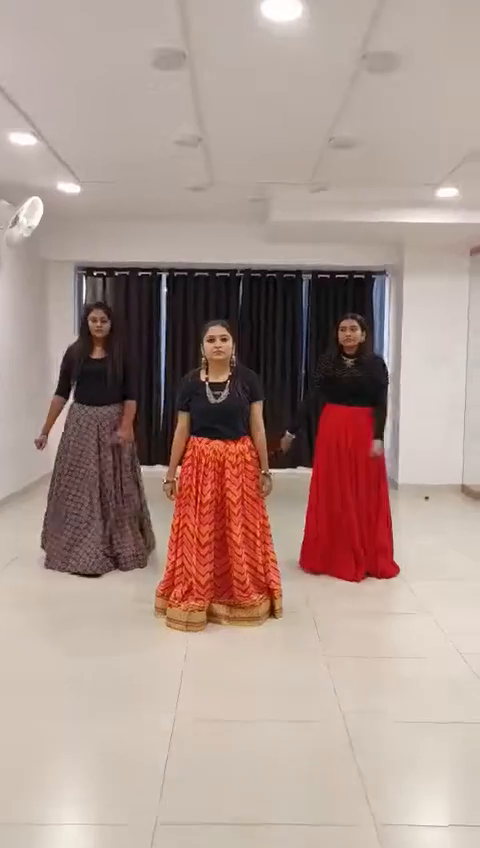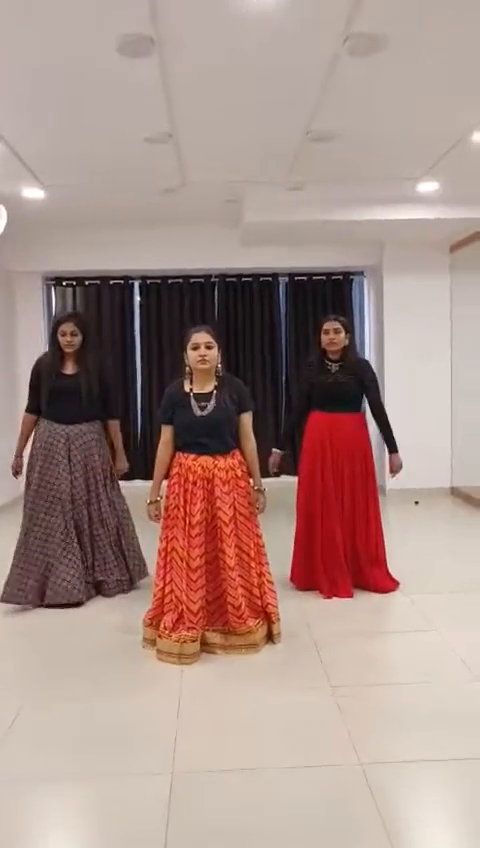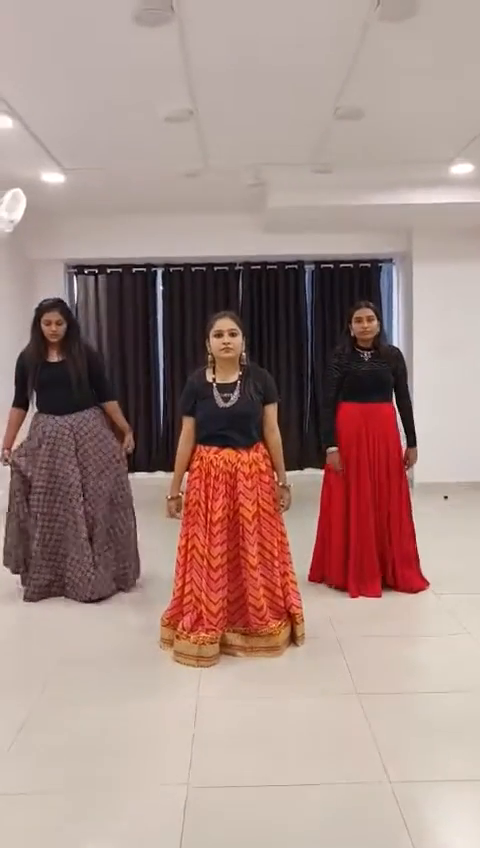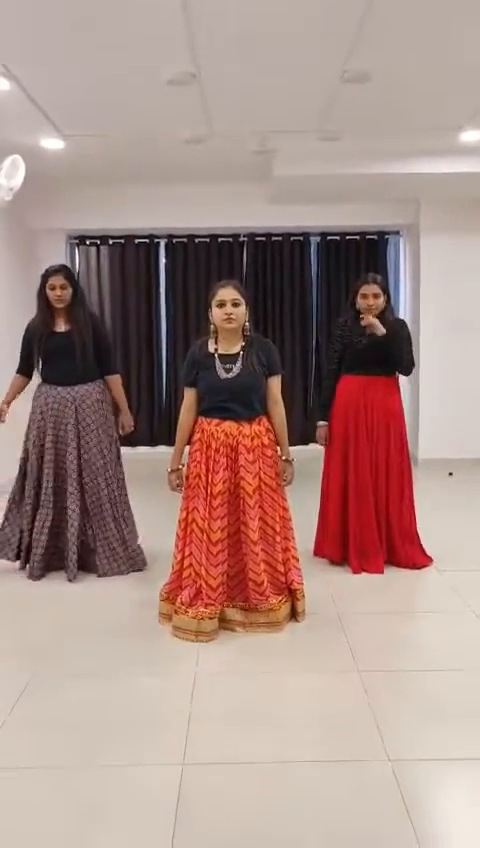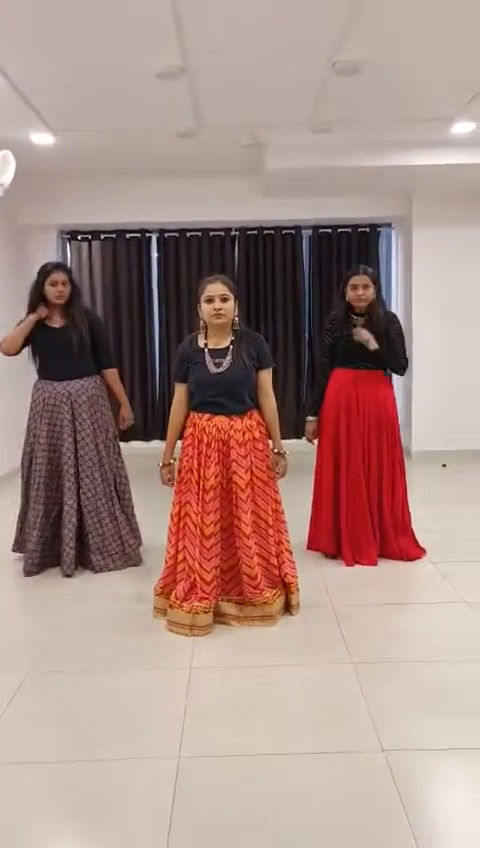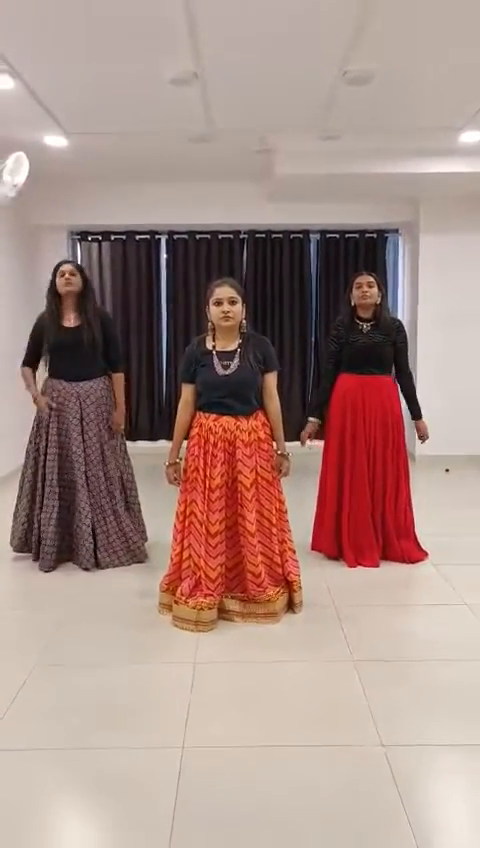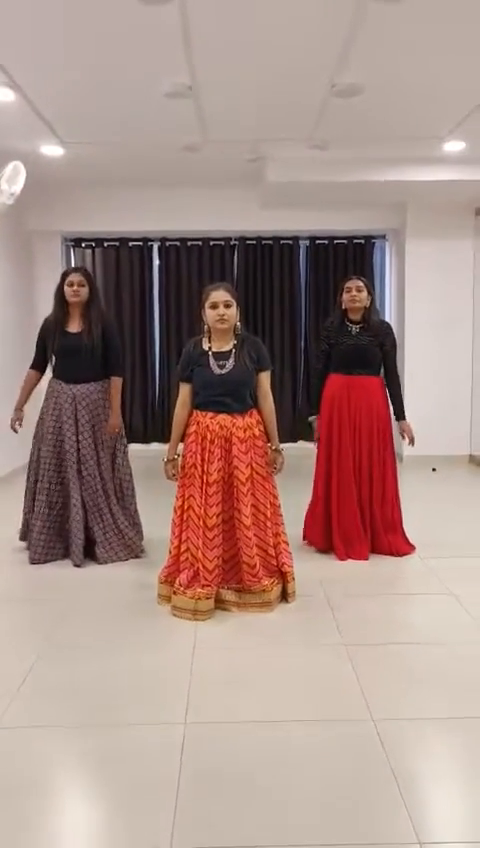
dt=0.7s
person 1, frame 1
left shoulder: (247, 379)
right shoulder: (191, 382)
left elbow: (257, 427)
right elbow: (182, 430)
left wrist: (265, 470)
right wrist: (170, 474)
left hip: (240, 463)
right hip: (200, 464)
left knee: (240, 531)
right knee: (199, 532)
left ankle: (241, 595)
right ankle: (195, 596)
person 1, frame 2
left shoulder: (235, 389)
right shoulder: (174, 393)
left elbow: (247, 438)
right elbow: (166, 445)
left wrist: (257, 485)
right wrist: (154, 494)
left hip: (229, 480)
right hip: (187, 481)
left knee: (232, 552)
right knee: (188, 554)
left ankle: (236, 621)
right ankle: (186, 625)
person 1, frame 3
left shoulder: (260, 379)
right shoulder: (196, 383)
left elbow: (271, 431)
right elbow: (186, 437)
left wrist: (282, 481)
right wrist: (174, 488)
left hip: (253, 474)
right hip: (208, 476)
left knee: (255, 551)
right knee: (209, 553)
left ankle: (257, 622)
right ankle: (206, 626)
person 1, frame 4
left shoulder: (263, 349)
right shoulder: (198, 354)
left elbow: (275, 403)
right elbow: (188, 409)
left wrist: (285, 454)
right wrist: (175, 461)
left hip: (255, 448)
right hip: (210, 448)
left knee: (256, 525)
right knee: (210, 527)
left ankle: (260, 598)
right ankle: (206, 602)
person 1, frame 5
left shoulder: (253, 343)
right shoulder: (188, 349)
left elbow: (266, 397)
right elbow: (179, 404)
left wrist: (278, 447)
right wrist: (166, 456)
left hip: (247, 441)
right hip: (202, 443)
left knee: (249, 519)
right knee: (202, 521)
left ankle: (252, 591)
right ankle: (200, 594)
person 1, frame 6
left shoulder: (260, 347)
right shoulder: (196, 351)
left elbow: (271, 400)
right elbow: (186, 405)
left wrist: (281, 449)
right wrist: (173, 456)
left hip: (252, 442)
right hip: (208, 443)
left knee: (253, 519)
right knee: (207, 520)
left ankle: (256, 590)
right ankle: (203, 592)
person 1, frame 7
left shoulder: (253, 347)
right shoulder: (193, 351)
left elbow: (265, 397)
right elbow: (183, 403)
left wrist: (275, 444)
right wrist: (171, 452)
left hip: (247, 438)
right hip: (204, 439)
left knee: (249, 512)
right knee: (204, 513)
left ankle: (250, 580)
right ankle: (201, 582)
person 2, frame 1
left shoulder: (120, 354)
right shoulder: (74, 352)
left elbow: (130, 395)
right elbow: (61, 392)
left wrist: (125, 426)
right wrist: (46, 429)
left hip: (112, 423)
right hip: (81, 423)
left knee: (114, 488)
right knee: (77, 488)
left ankle: (117, 548)
right ankle: (74, 551)
person 2, frame 2
left shoulder: (95, 368)
right shoulder: (43, 367)
left elbow: (110, 412)
right elbow: (32, 410)
left wrist: (120, 453)
left hip: (88, 444)
right hip: (50, 444)
left knee: (92, 511)
right knee: (47, 516)
left ankle: (101, 575)
right ankle: (44, 582)
person 2, frame 3
left shoulder: (84, 353)
right shoulder: (28, 358)
left elbow: (105, 395)
left wrist: (126, 430)
left hip: (87, 433)
right hip: (47, 437)
left knee: (94, 505)
right knee: (49, 509)
left ankle: (94, 576)
right ankle: (49, 577)
person 2, frame 4
left shoulder: (90, 323)
right shoulder: (36, 328)
left elbow: (109, 369)
left wrist: (124, 409)
left hip: (90, 405)
right hip: (51, 407)
left knee: (94, 479)
right knee: (50, 481)
left ankle: (101, 551)
right ankle: (49, 551)
person 2, frame 5
left shoulder: (86, 318)
right shoulder: (34, 325)
left elbow: (106, 363)
left wrist: (123, 403)
right wrist: (34, 317)
left hip: (87, 400)
right hip: (49, 403)
left knee: (92, 473)
right knee: (49, 474)
left ankle: (100, 545)
right ankle: (48, 546)
person 2, frame 6
left shoulder: (99, 319)
right shoulder: (45, 321)
left elbow: (115, 366)
right elbow: (28, 365)
left wrist: (119, 407)
right wrist: (37, 395)
left hip: (96, 400)
right hip: (59, 401)
left knee: (99, 473)
right knee: (56, 474)
left ankle: (107, 541)
right ankle: (55, 542)
person 2, frame 7
left shoulder: (102, 324)
right shoulder: (51, 324)
left elbow: (116, 371)
right elbow: (37, 366)
left wrist: (115, 412)
right wrist: (19, 406)
left hip: (94, 402)
right hip: (59, 402)
left knee: (98, 472)
right knee: (56, 472)
left ankle: (107, 537)
right ankle: (53, 538)
person 3, frame 1
left shoulder: (375, 363)
right shoulder: (327, 362)
left elbow: (380, 403)
right elbow: (312, 399)
left wrist: (378, 438)
right wrist: (292, 431)
left hip: (363, 431)
right hip: (331, 430)
left knee: (367, 496)
right knee: (331, 495)
left ankle: (368, 558)
right ankle: (329, 556)
person 3, frame 2
left shoulder: (360, 367)
right shoulder: (313, 368)
left elbow: (377, 407)
right elbow: (299, 409)
left wrist: (392, 449)
right wrist: (280, 448)
left hip: (352, 440)
right hip: (318, 440)
left knee: (355, 506)
right knee: (320, 507)
left ankle: (365, 572)
right ankle: (323, 572)
person 3, frame 3
left shoulder: (393, 355)
right shoulder: (341, 356)
left elbow: (404, 400)
right elbow: (329, 402)
left wrist: (412, 443)
right wrist: (330, 446)
left hip: (384, 432)
right hip: (348, 432)
left knee: (388, 503)
right knee: (349, 504)
left ankle: (394, 570)
right ankle: (350, 571)
person 3, frame 4
left shoulder: (397, 327)
right shoulder: (344, 328)
left elbow: (407, 367)
right elbow: (331, 374)
left wrist: (382, 333)
right wrist: (323, 418)
left hip: (385, 407)
right hip: (348, 407)
left knee: (388, 477)
right knee: (349, 478)
left ankle: (395, 546)
right ankle: (351, 546)
person 3, frame 5
left shoulder: (388, 320)
right shoulder: (335, 322)
left elbow: (401, 364)
right elbow: (323, 368)
left wrist: (375, 346)
right wrist: (313, 414)
left hip: (377, 400)
right hip: (340, 400)
left knee: (381, 471)
right knee: (341, 471)
left ankle: (388, 538)
right ankle: (344, 539)
person 3, frame 6
left shoulder: (394, 327)
right shoulder: (341, 327)
left elbow: (403, 372)
right elbow: (329, 373)
left wrist: (417, 415)
right wrist: (314, 416)
left hip: (383, 404)
right hip: (347, 403)
left knee: (385, 473)
right knee: (348, 473)
left ankle: (391, 541)
right ankle: (349, 541)
person 3, frame 7
left shoulder: (382, 329)
right shoulder: (331, 329)
left elbow: (392, 374)
right elbow: (321, 372)
left wrist: (401, 417)
right wrist: (317, 413)
left hip: (372, 403)
right hip: (337, 402)
left knee: (375, 470)
right knee: (338, 469)
left ankle: (381, 535)
right ankle: (340, 535)
